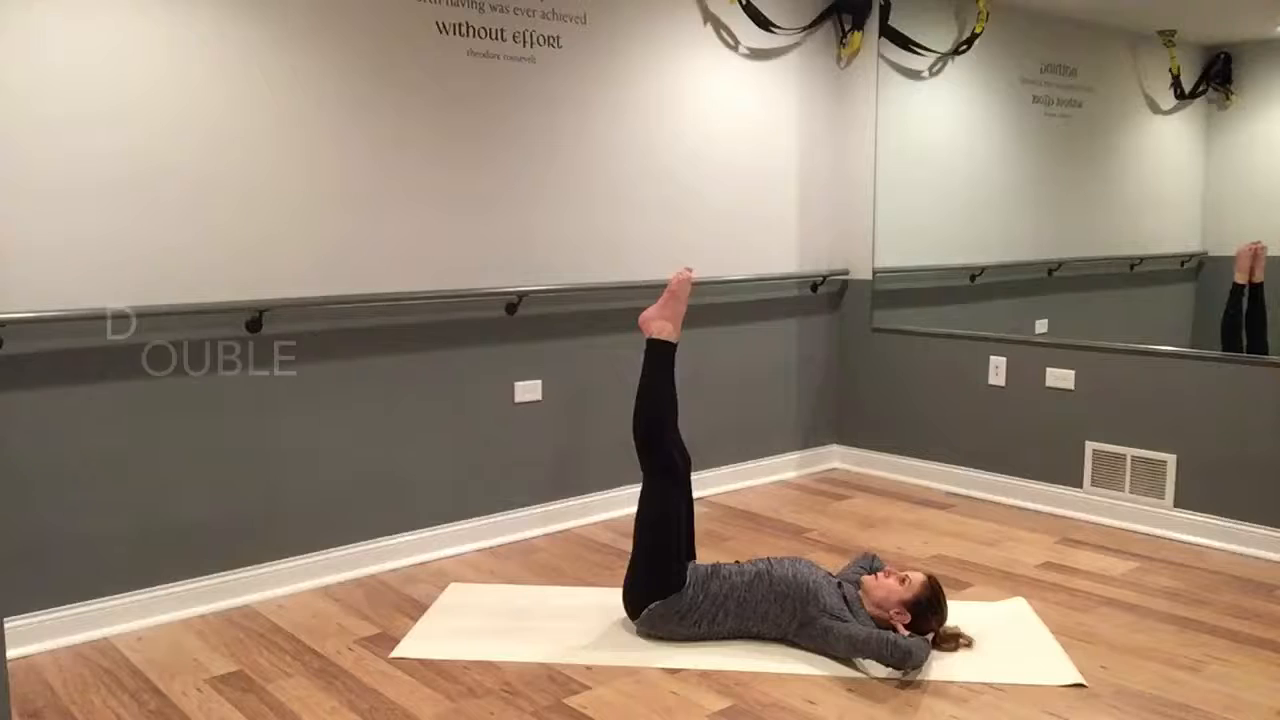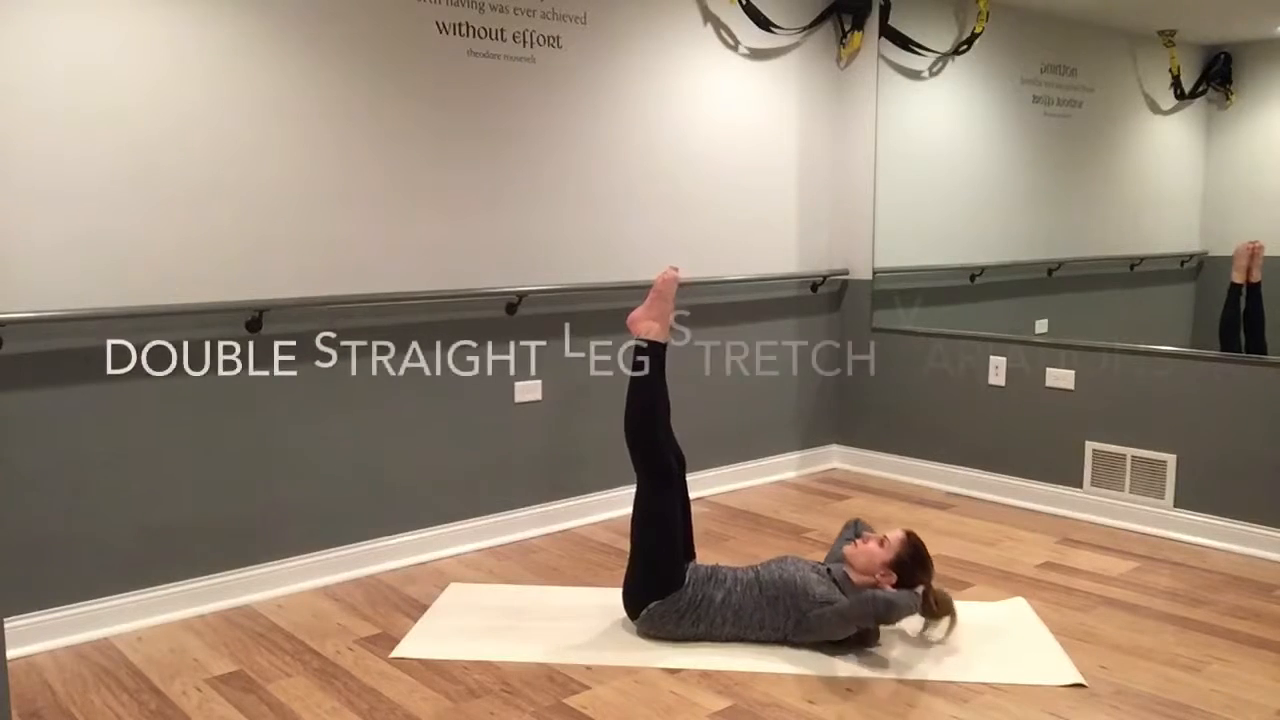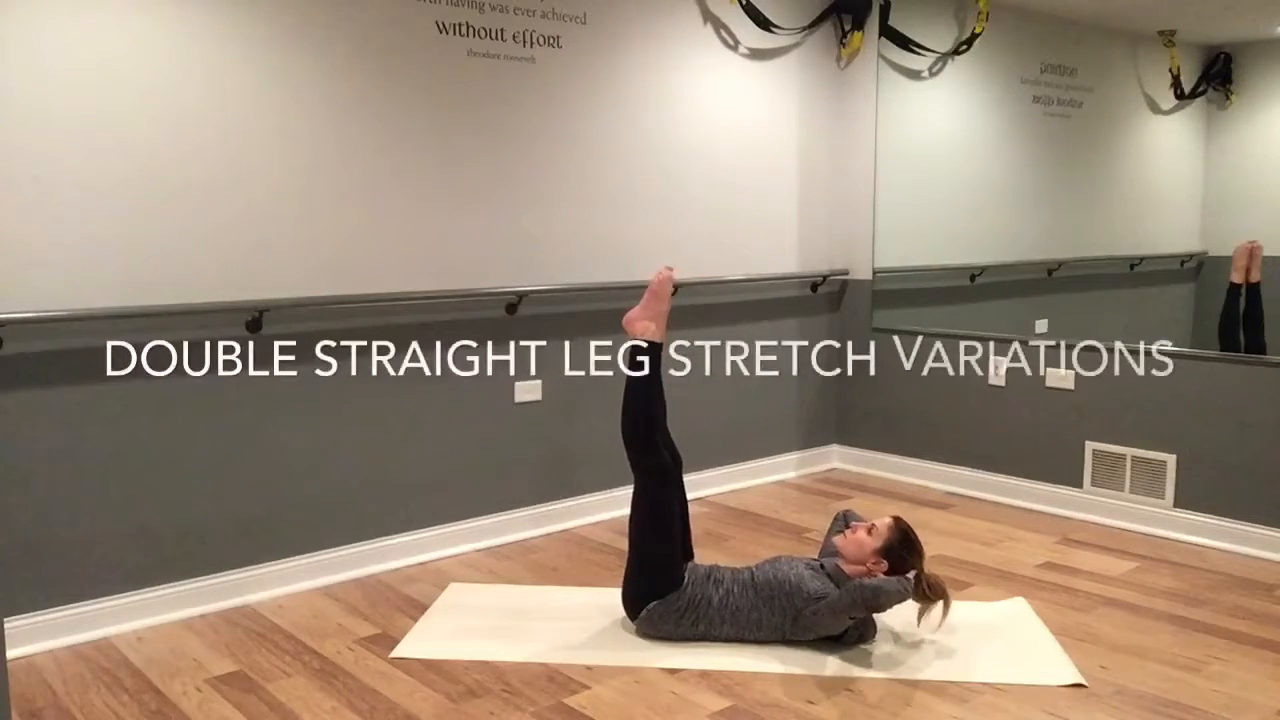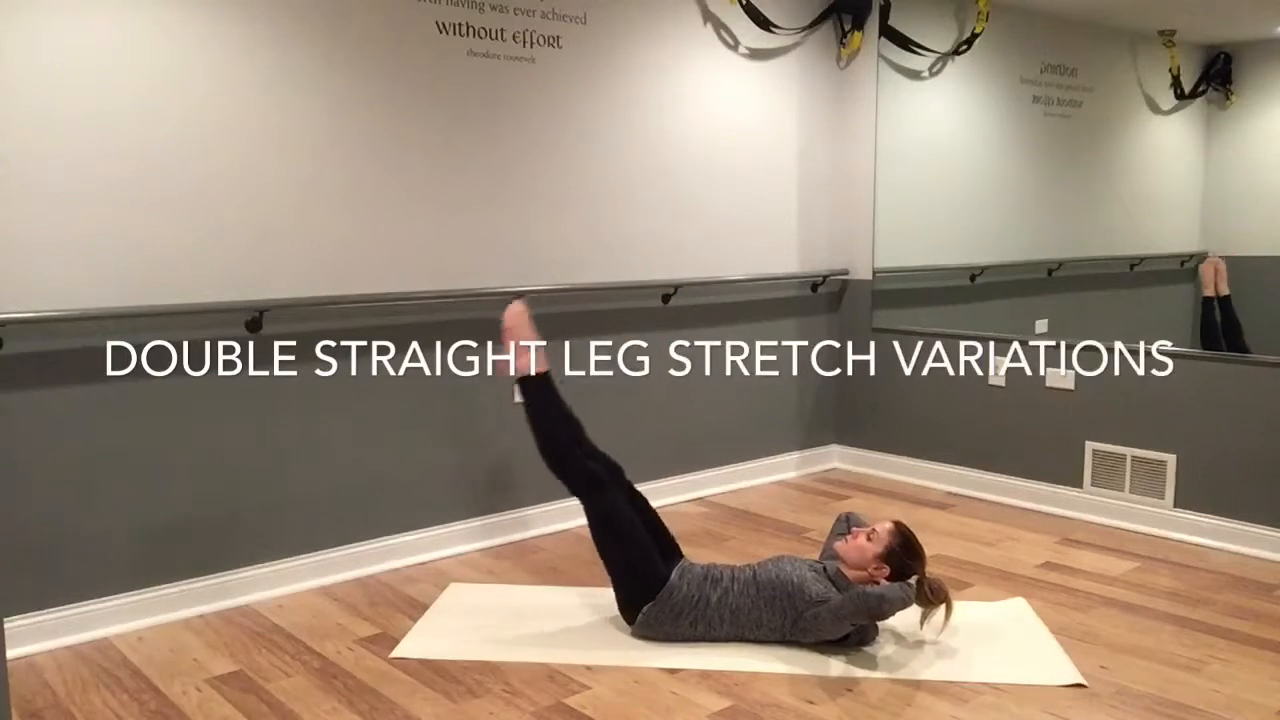
dt=0.7s
person 1, frame 1
left shoulder: (842, 625)
right shoulder: (847, 593)
left elbow: (905, 653)
right elbow: (869, 557)
left wrist: (921, 637)
left hip: (663, 604)
right hip: (687, 591)
left knee: (664, 469)
left ankle: (663, 337)
right ankle: (662, 335)
person 1, frame 2
left shoulder: (838, 613)
right shoulder: (836, 577)
left elbow: (886, 604)
right elbow: (855, 525)
left wrist: (914, 594)
left hip: (663, 605)
right hip: (687, 588)
left knee: (659, 471)
left ankle: (651, 337)
right ankle: (651, 337)
person 1, frame 3
left shoulder: (833, 607)
right shoulder: (832, 572)
left elbow: (872, 591)
right elbow: (843, 516)
left wrist: (907, 583)
left hip: (660, 604)
right hip: (685, 590)
left knee: (656, 469)
left ankle: (647, 340)
person 1, frame 4
left shoulder: (831, 611)
right shoulder: (831, 576)
left elbow: (877, 599)
right elbow: (847, 517)
left wrist: (907, 589)
right wrist: (896, 557)
left hip: (659, 605)
right hip: (680, 582)
left knee: (593, 483)
right knee: (608, 476)
left ankle: (533, 374)
right ankle: (533, 375)
